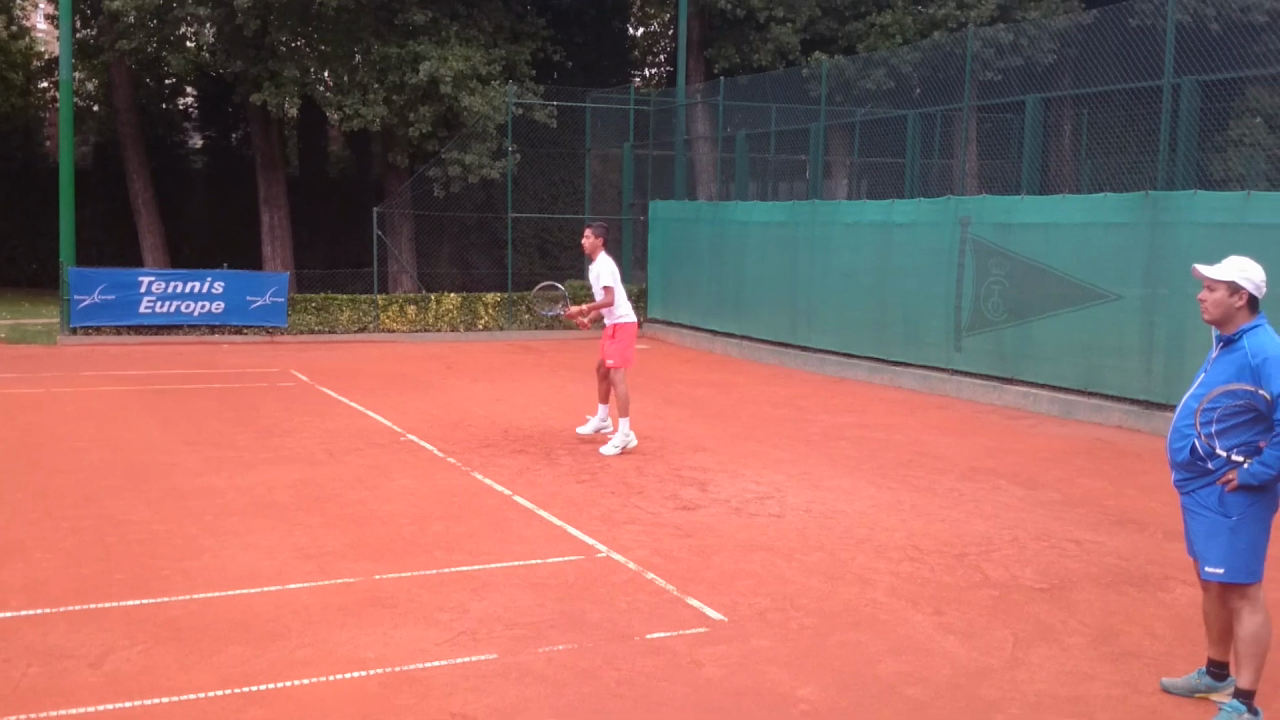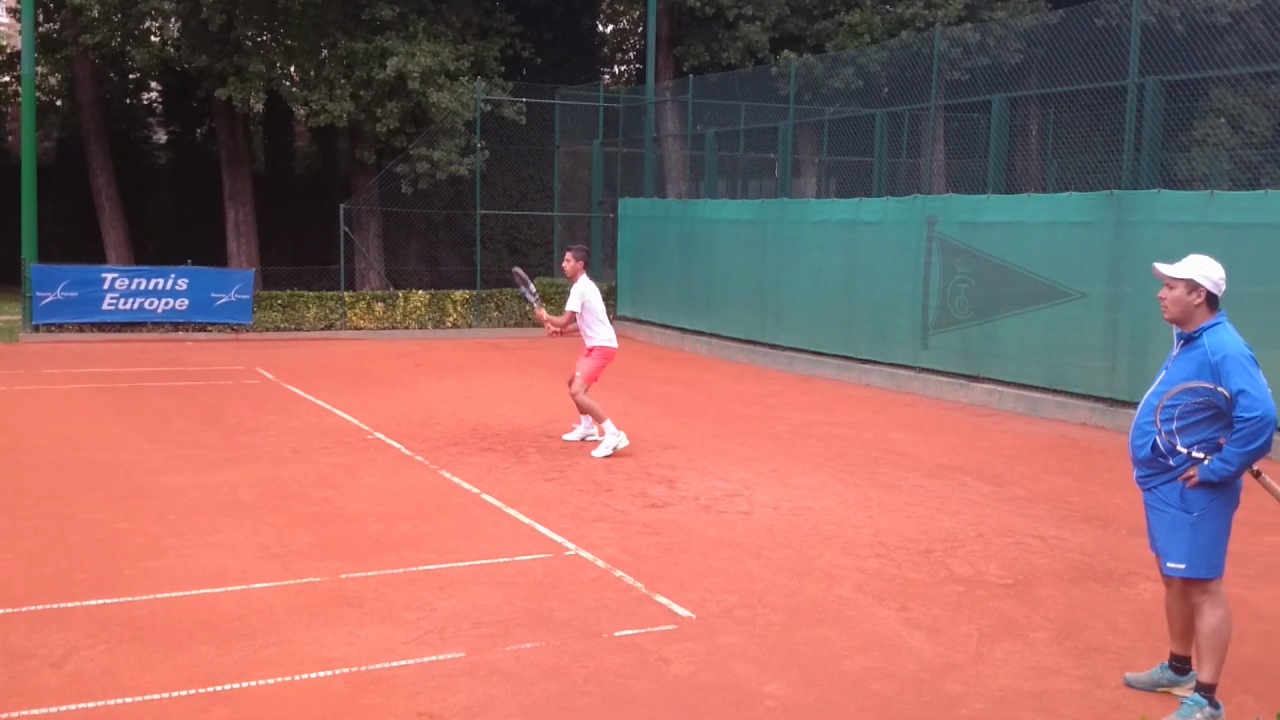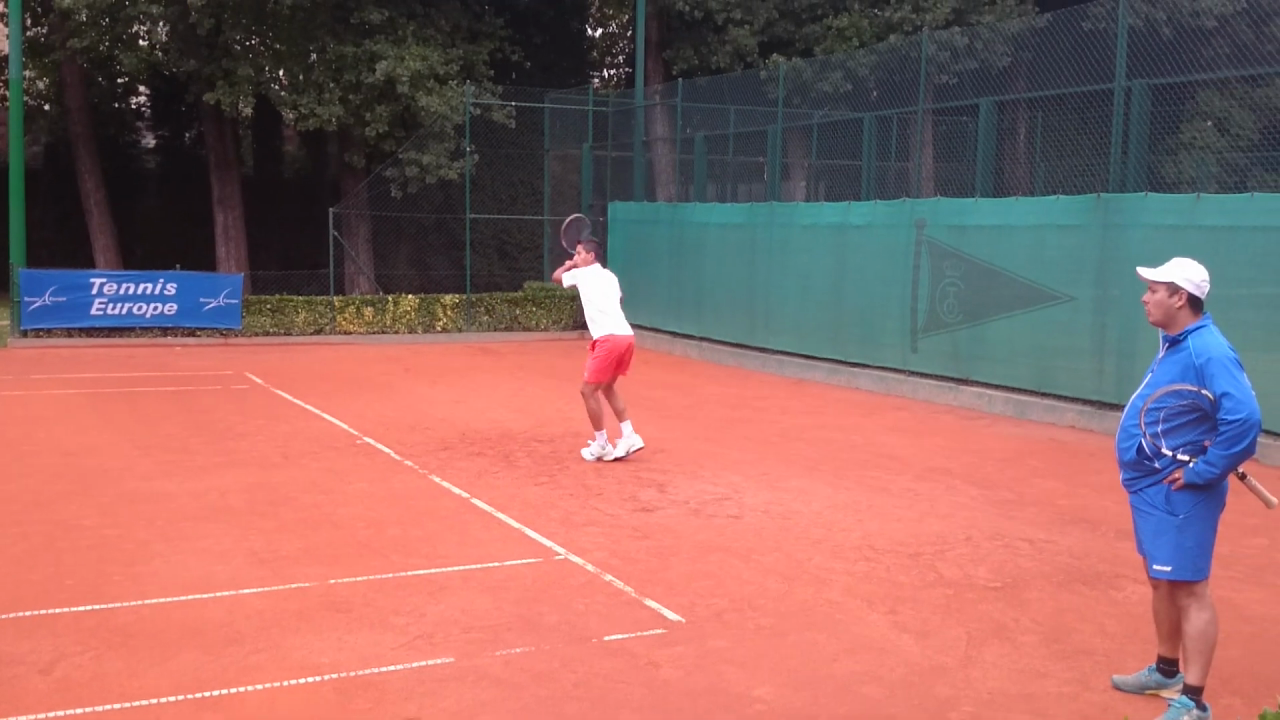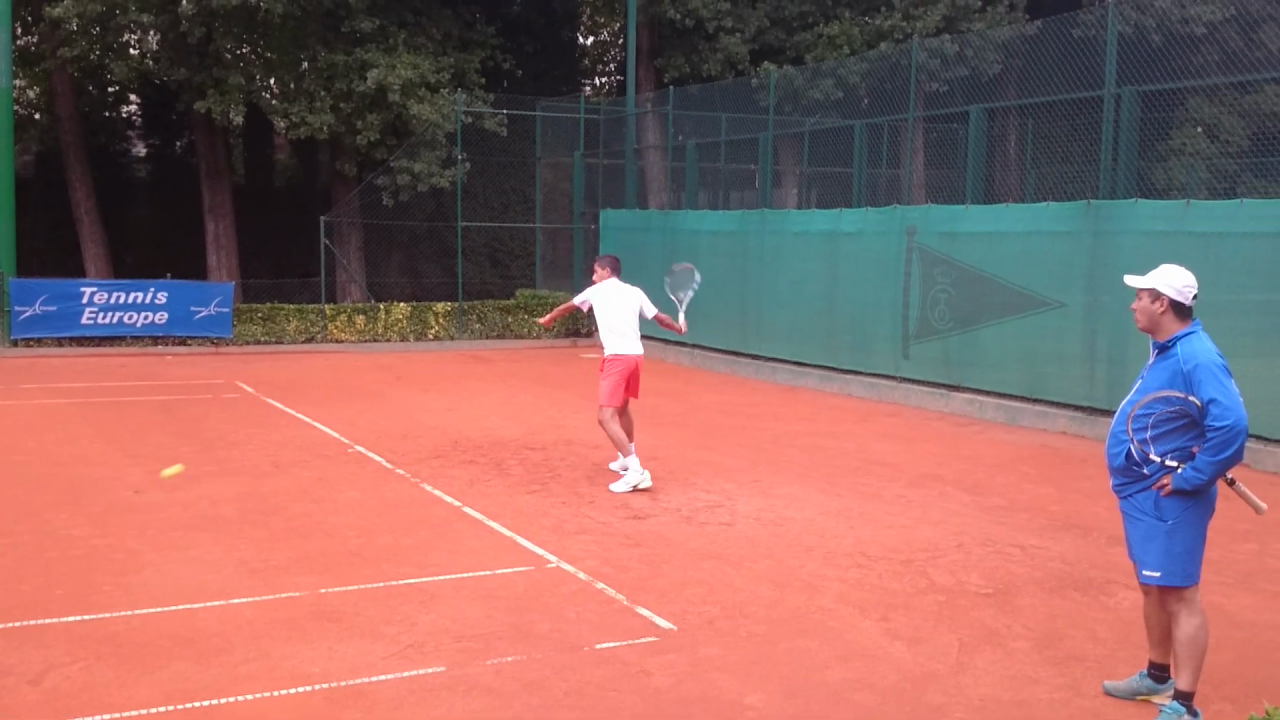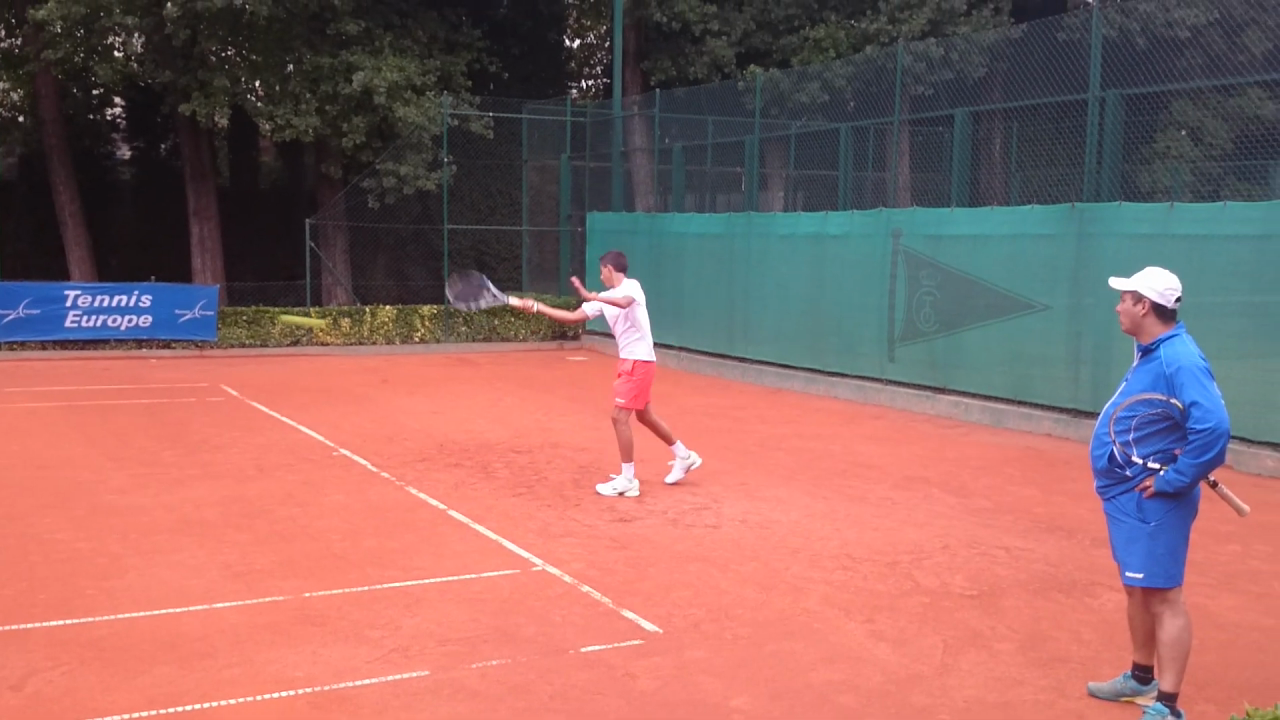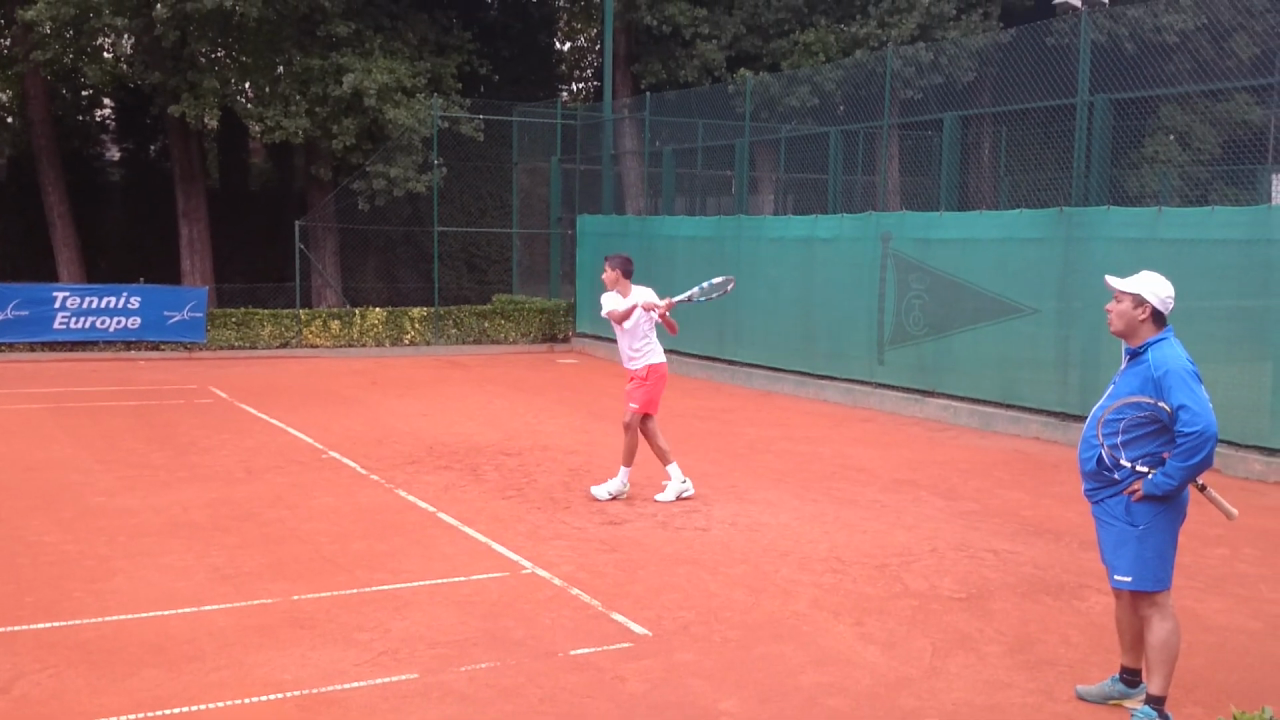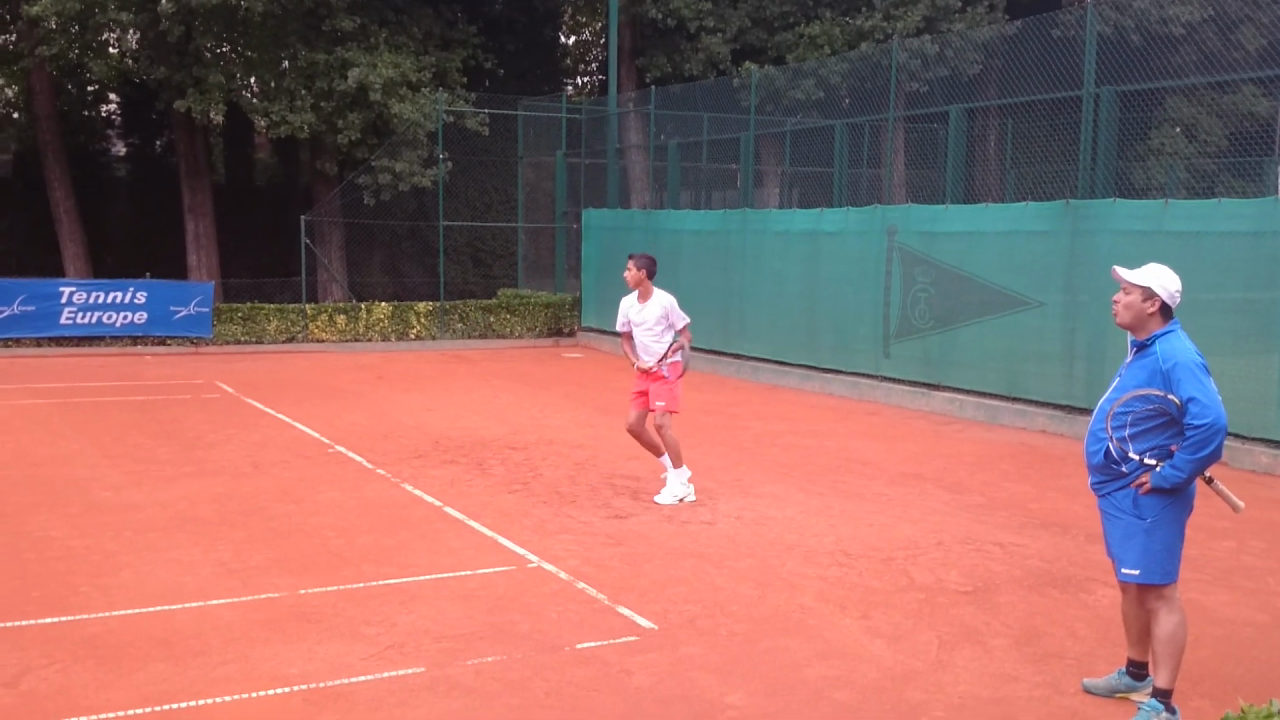
dt=0.3s
person 1, frame 1
right shoulder: (1225, 345)
left hip: (1229, 497)
right hip: (1202, 489)
left knee: (1240, 593)
right knee: (1212, 586)
right ankle: (1216, 674)
person 1, frame 2
left shoulder: (1223, 349)
right shoulder: (1187, 342)
left wrist: (1217, 469)
left hip: (1192, 492)
right hip: (1165, 484)
left knee: (1201, 587)
right knee: (1175, 580)
right ankle: (1178, 669)
person 1, frame 3
left shoulder: (1208, 351)
right shoulder: (1173, 345)
left elbow: (1244, 418)
left wrist: (1201, 472)
left hip: (1178, 495)
right hip: (1151, 487)
left knee: (1188, 590)
right knee: (1162, 583)
right ankle: (1166, 671)
person 1, frame 4
left shoulder: (1196, 357)
right shoulder: (1165, 351)
left elbow: (1231, 425)
left wrist: (1190, 477)
left hip: (1167, 500)
right hip: (1142, 493)
left knee: (1179, 596)
right knee: (1153, 590)
right ankle: (1158, 677)
person 1, frame 5
left shoulder: (1179, 359)
right shoulder: (1150, 354)
left elbow: (1212, 428)
left wrist: (1172, 480)
left hip: (1151, 502)
right hip: (1127, 496)
left knee: (1163, 598)
right knee: (1137, 591)
right ankle: (1141, 678)
person 1, frame 6
left shoulder: (1167, 364)
right shoulder: (1138, 358)
left elbow: (1201, 431)
left wrist: (1160, 483)
left hip: (1139, 506)
right hip: (1114, 498)
left knee: (1151, 601)
right knee: (1126, 594)
right ankle: (1130, 682)
person 1, frame 7
left shoulder: (1175, 356)
right shoulder: (1142, 350)
left elbow: (1209, 423)
left wrist: (1169, 477)
left hip: (1145, 498)
right hip: (1120, 491)
left knee: (1158, 594)
right knee: (1131, 587)
right ankle: (1136, 674)
person 2, frame 1
left shoulder: (603, 265)
right shoulder: (595, 266)
left elbow: (609, 300)
left wrist: (581, 309)
right wrist: (589, 318)
left hip: (622, 324)
right hip: (614, 325)
left knee: (617, 377)
right knee: (602, 371)
left ankle: (624, 434)
right ankle: (602, 419)
person 2, frame 2
left shoulder: (579, 288)
right shoulder: (585, 286)
left elbow: (565, 320)
left wrist: (545, 317)
right wrist: (559, 329)
left hip: (602, 346)
right hip: (597, 345)
left knee: (577, 392)
right knee: (574, 383)
left ankle: (613, 434)
right ankle: (587, 427)
person 2, frame 3
left shoulder: (581, 274)
right shoulder: (610, 276)
left elbow: (556, 276)
left wrist: (569, 265)
left hip: (608, 339)
right hip: (626, 336)
left knee: (588, 391)
right knee: (607, 387)
left ankle: (601, 445)
right ankle: (629, 437)
person 2, frame 4
left shoulder: (596, 290)
right shoulder: (635, 292)
left elbow: (566, 307)
right elbow: (660, 319)
left wrist: (548, 319)
right wrist: (678, 327)
left hip: (617, 358)
right hip: (635, 355)
left knee: (606, 417)
right knee: (621, 409)
left ankle: (635, 472)
right ankle: (630, 459)
person 2, frame 5
left shoulder: (632, 286)
right shoulder: (602, 299)
left elbow: (625, 301)
right elbow: (574, 317)
left wrist: (592, 296)
right wrist: (539, 308)
left hip: (638, 361)
right hip: (631, 362)
left knee: (619, 418)
right knee: (644, 415)
left ankle: (628, 480)
right ankle: (684, 455)
person 2, frame 6
left shoulder: (647, 294)
right shoulder: (610, 299)
left elbow: (673, 330)
right elbow: (617, 318)
left wrist: (665, 314)
right wrist: (638, 305)
left hip: (651, 366)
right hip: (636, 369)
left knee: (630, 422)
right knee: (646, 426)
left ankle: (621, 482)
right ankle: (678, 481)
person 2, frame 7
left shoulder: (666, 300)
right shoulder: (626, 303)
left elbow: (685, 334)
right elbow: (626, 340)
left wrist: (669, 355)
right wrist: (635, 362)
left hip: (667, 370)
right hip: (644, 372)
left knee: (662, 425)
right knee: (633, 425)
left ankle: (682, 485)
right ankle: (677, 469)
